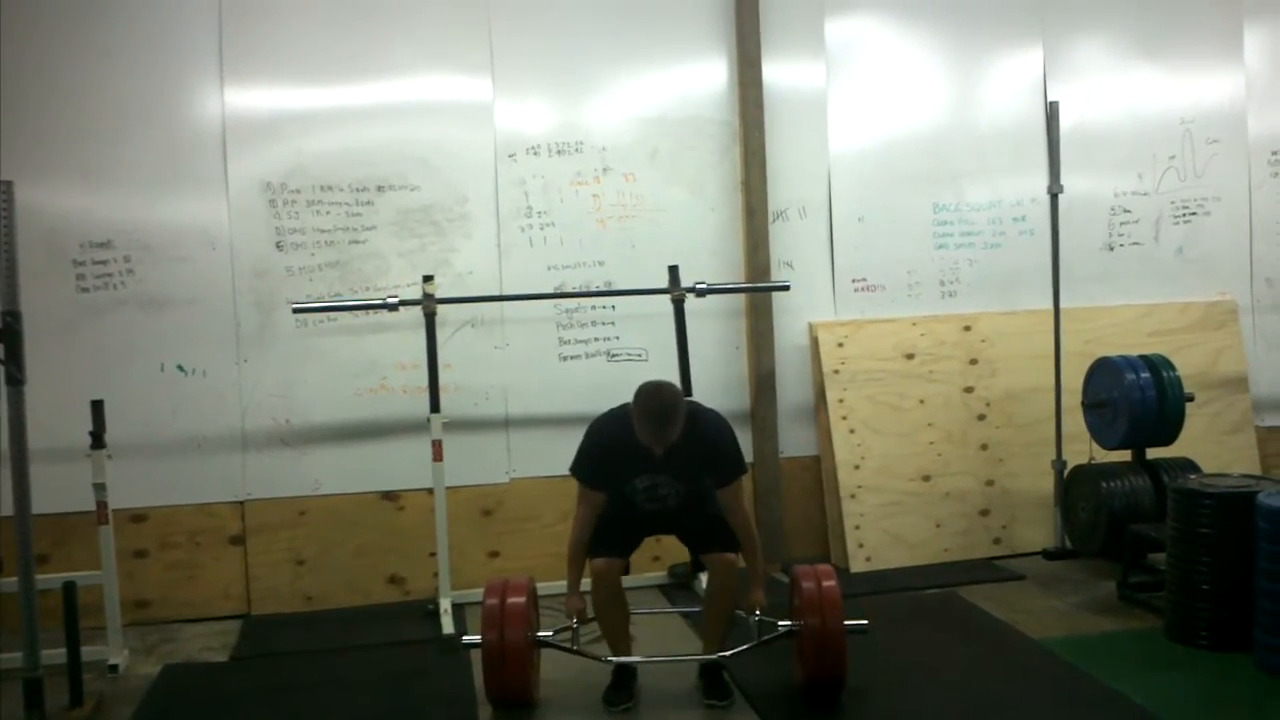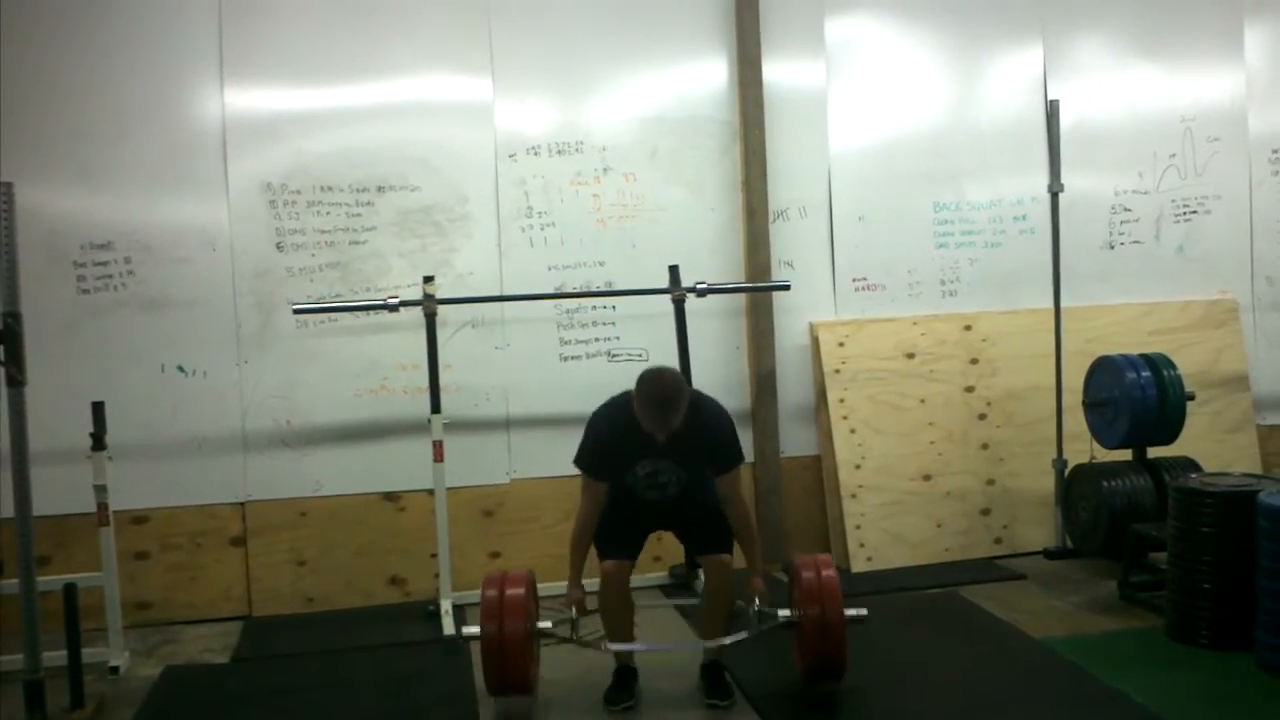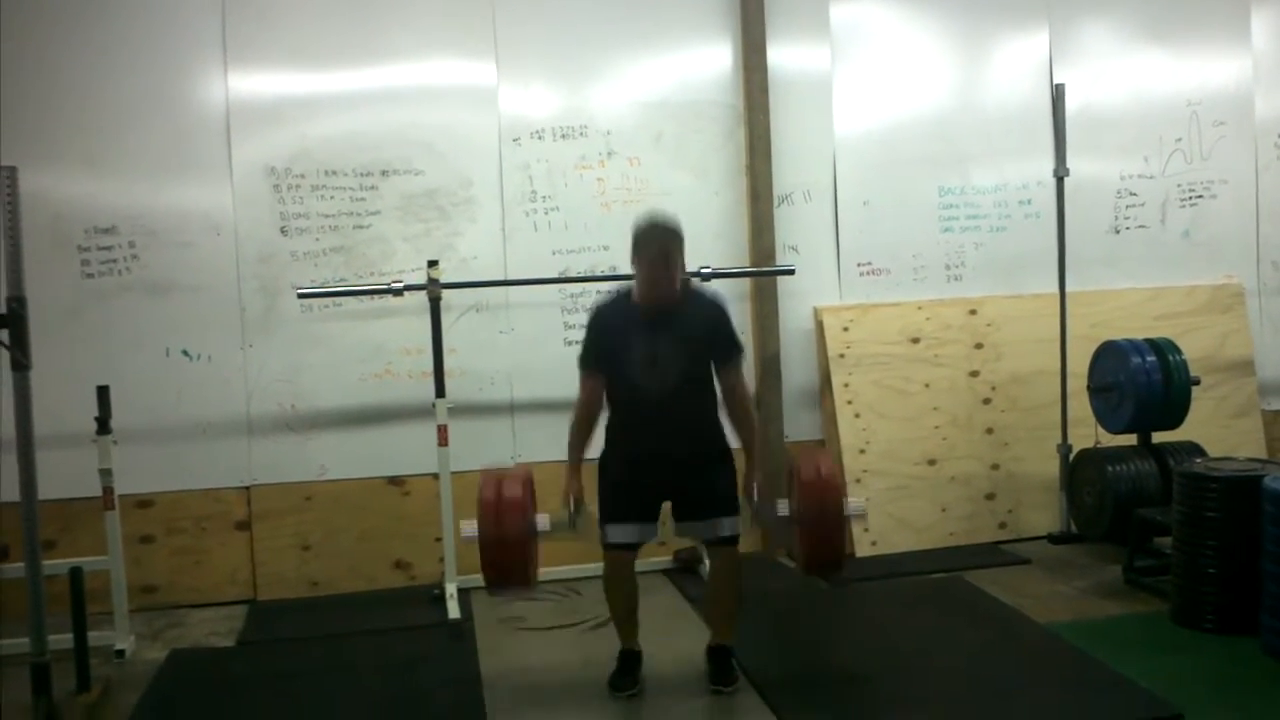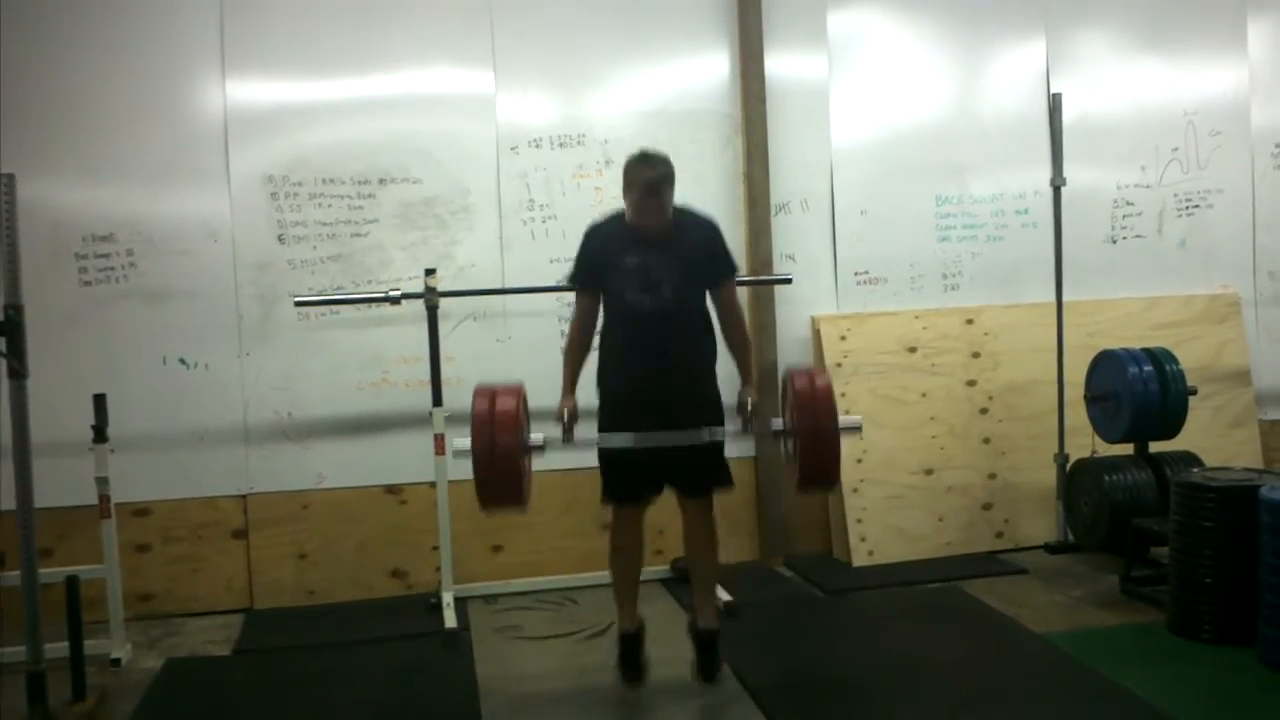
dt=0.2s
person 1, frame 1
left shoulder: (712, 430)
right shoulder: (604, 434)
left elbow: (734, 508)
right elbow: (587, 512)
left wrist: (757, 583)
right wrist: (573, 590)
left hip: (694, 503)
right hip: (625, 507)
left knee: (725, 562)
right knee: (603, 569)
left ankle: (711, 666)
right ankle: (624, 668)
person 1, frame 2
left shoulder: (712, 419)
right shoulder: (607, 423)
left elbow: (733, 498)
right elbow: (591, 503)
left wrist: (756, 571)
right wrist: (574, 581)
left hip: (694, 498)
right hip: (627, 502)
left knee: (721, 565)
right knee: (613, 571)
left ankle: (712, 665)
right ankle: (625, 668)
person 1, frame 3
left shoulder: (708, 314)
right shoulder: (608, 319)
left elbow: (736, 391)
right elbow: (589, 399)
left wrist: (752, 462)
right wrist: (573, 472)
left hip: (700, 449)
right hip: (630, 452)
left knee: (724, 547)
right knee: (617, 556)
left ankle: (720, 650)
right ankle: (629, 654)
person 1, frame 4
left shoulder: (702, 234)
right shoulder: (601, 240)
left elbow: (729, 310)
right elbow: (583, 319)
left wrist: (748, 382)
right wrist: (568, 390)
left hip: (693, 394)
right hip: (624, 398)
left knee: (698, 506)
right knee: (626, 512)
left ankle: (705, 625)
right ankle: (629, 629)
